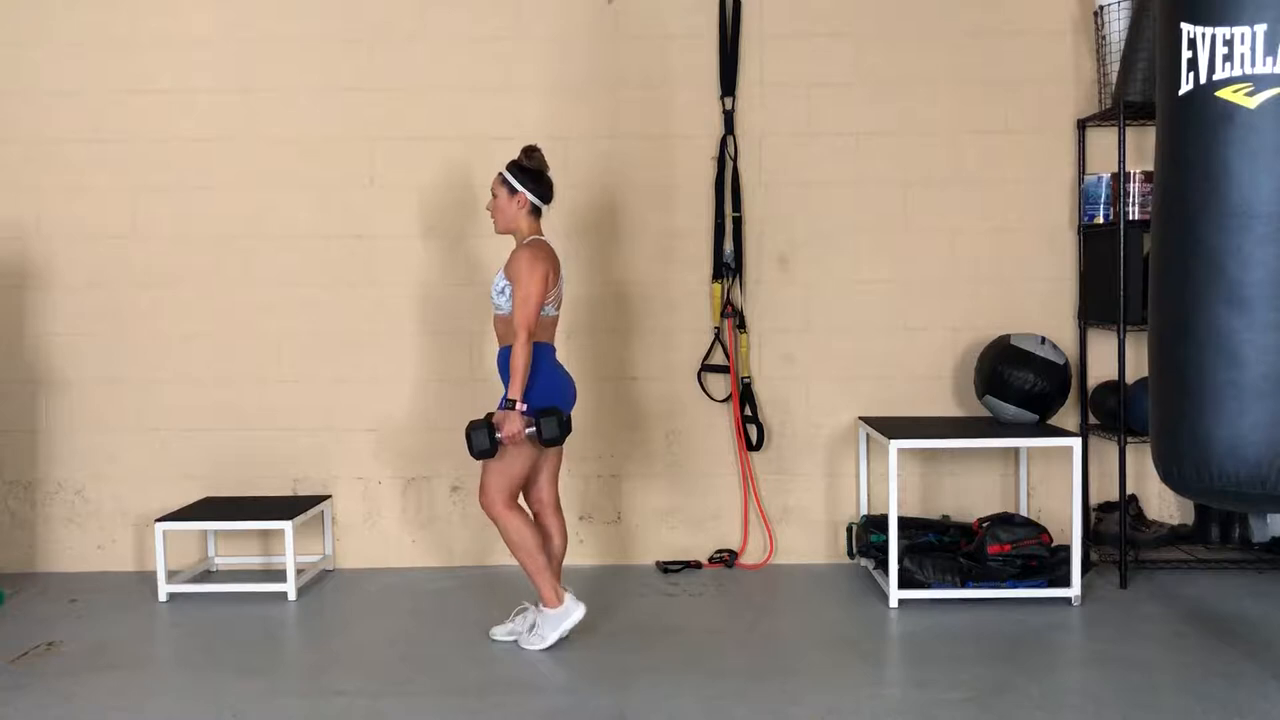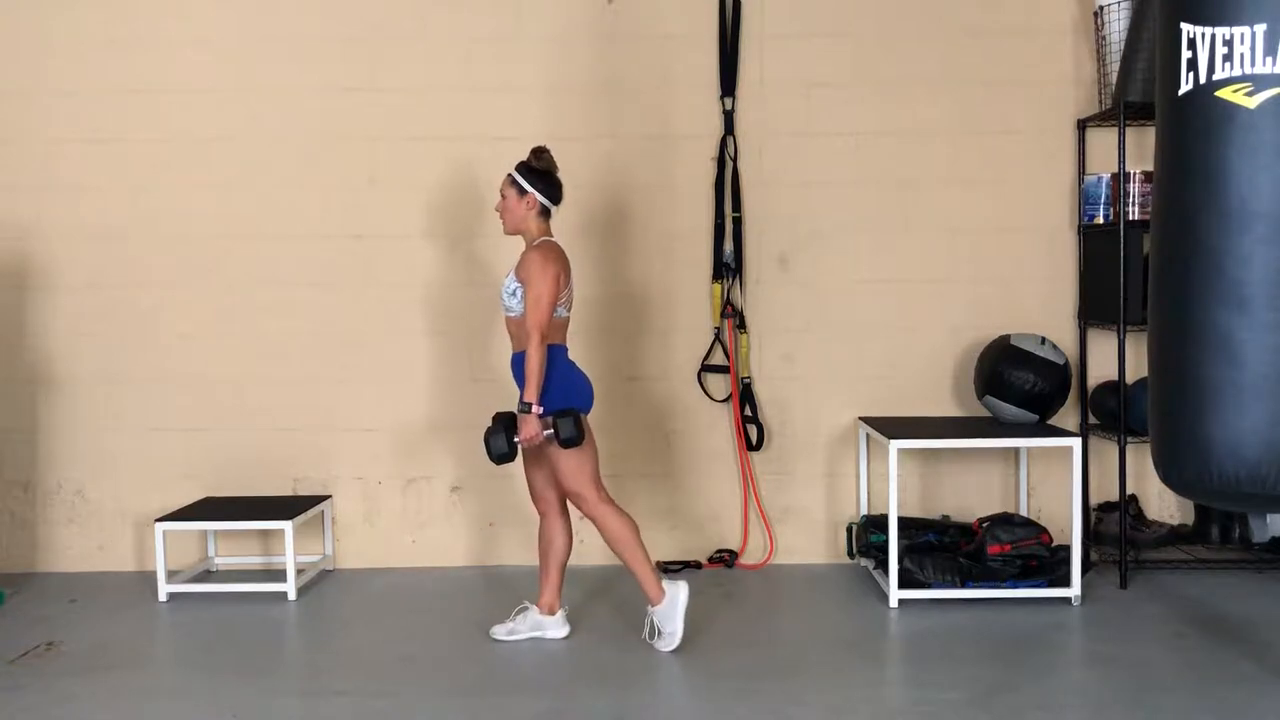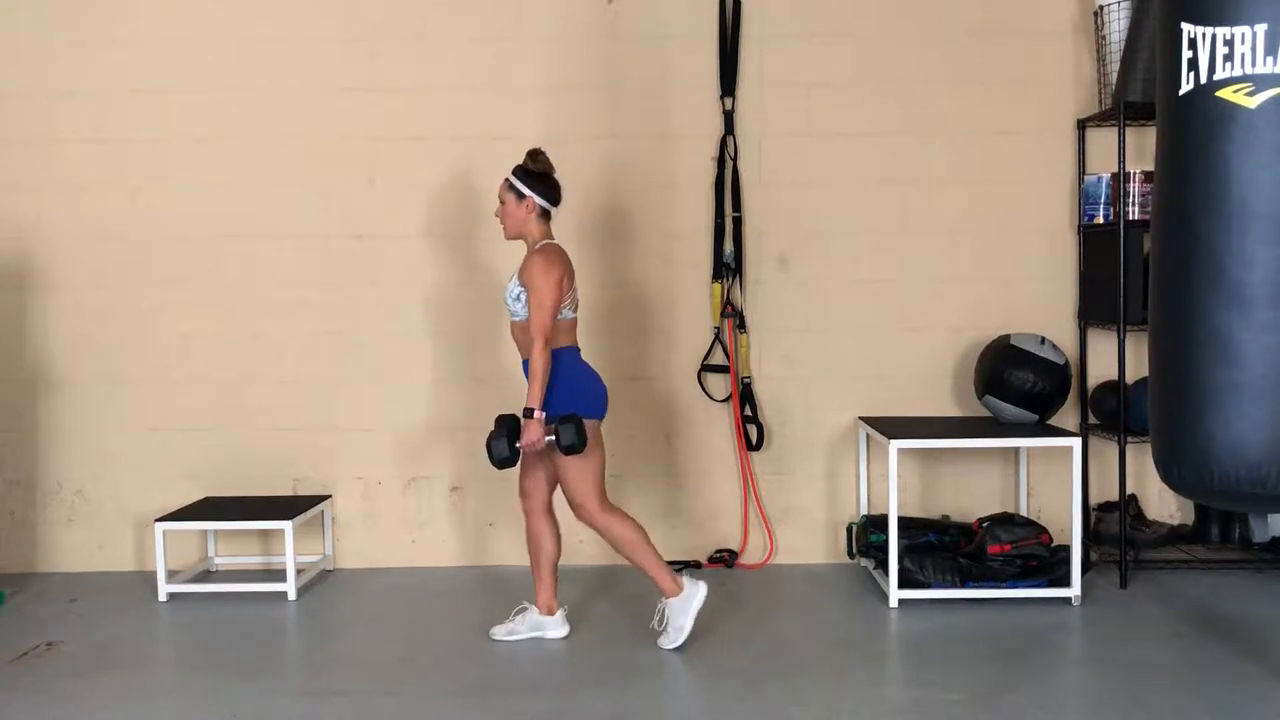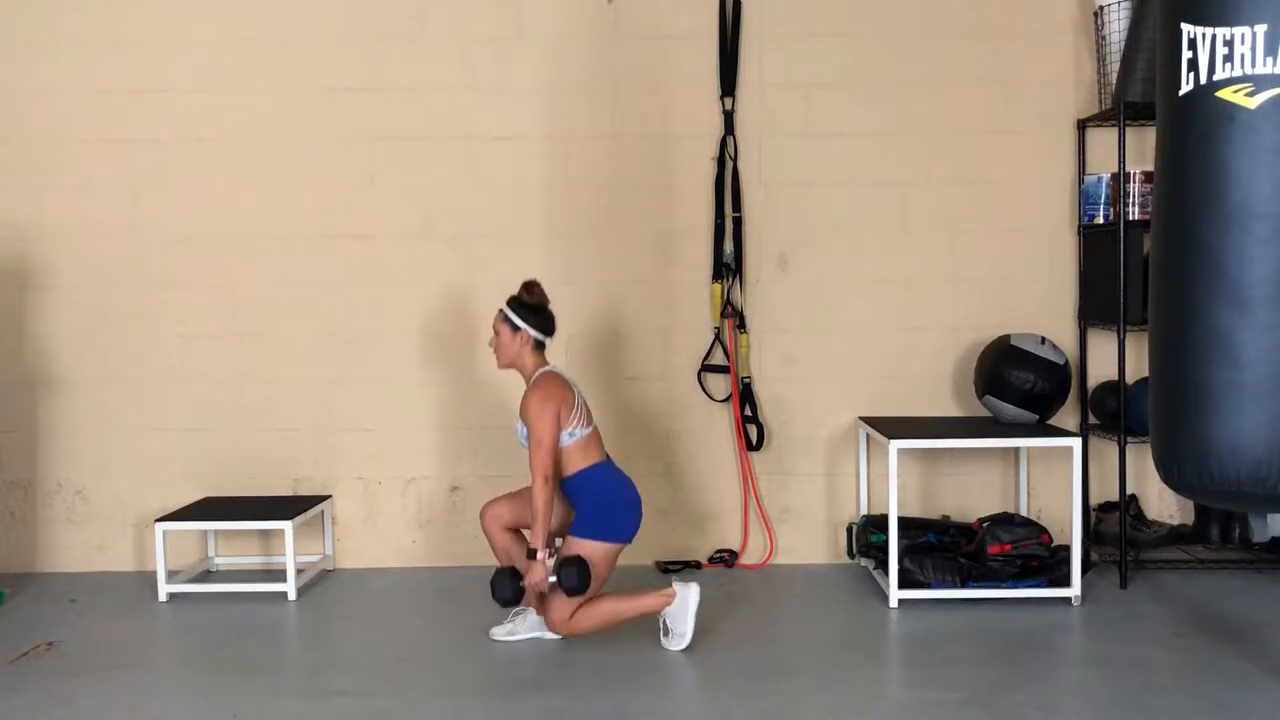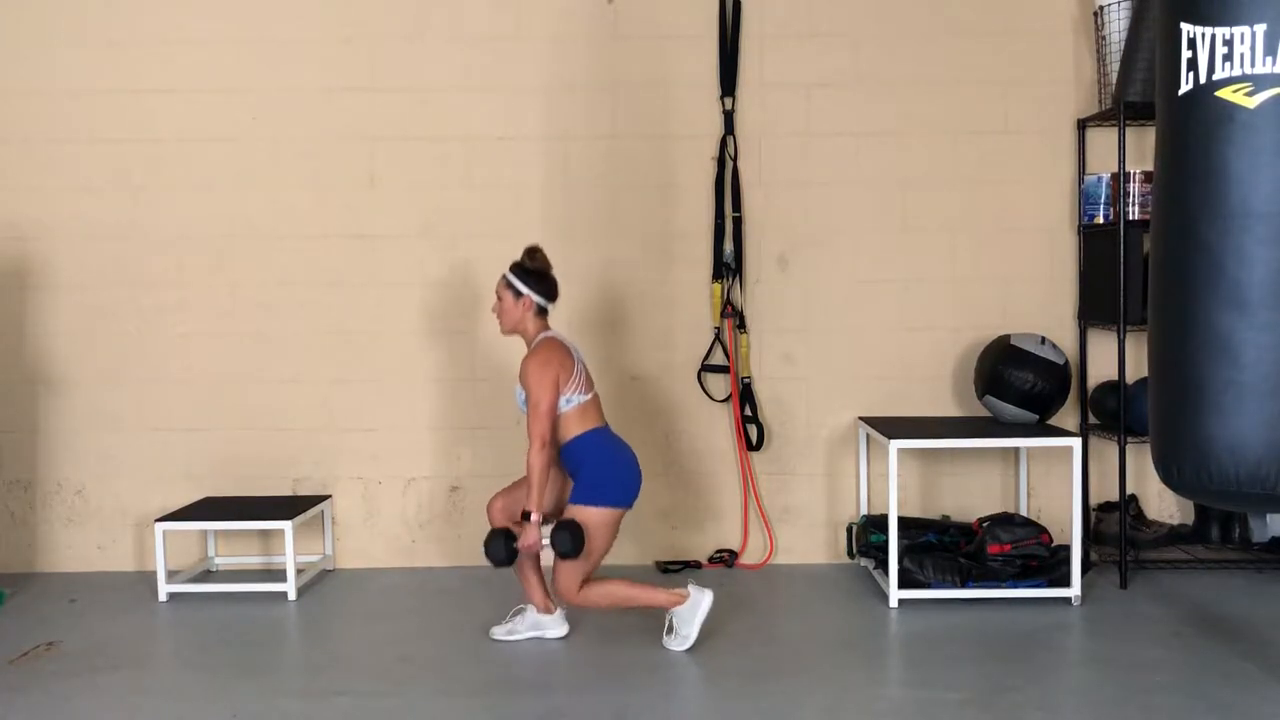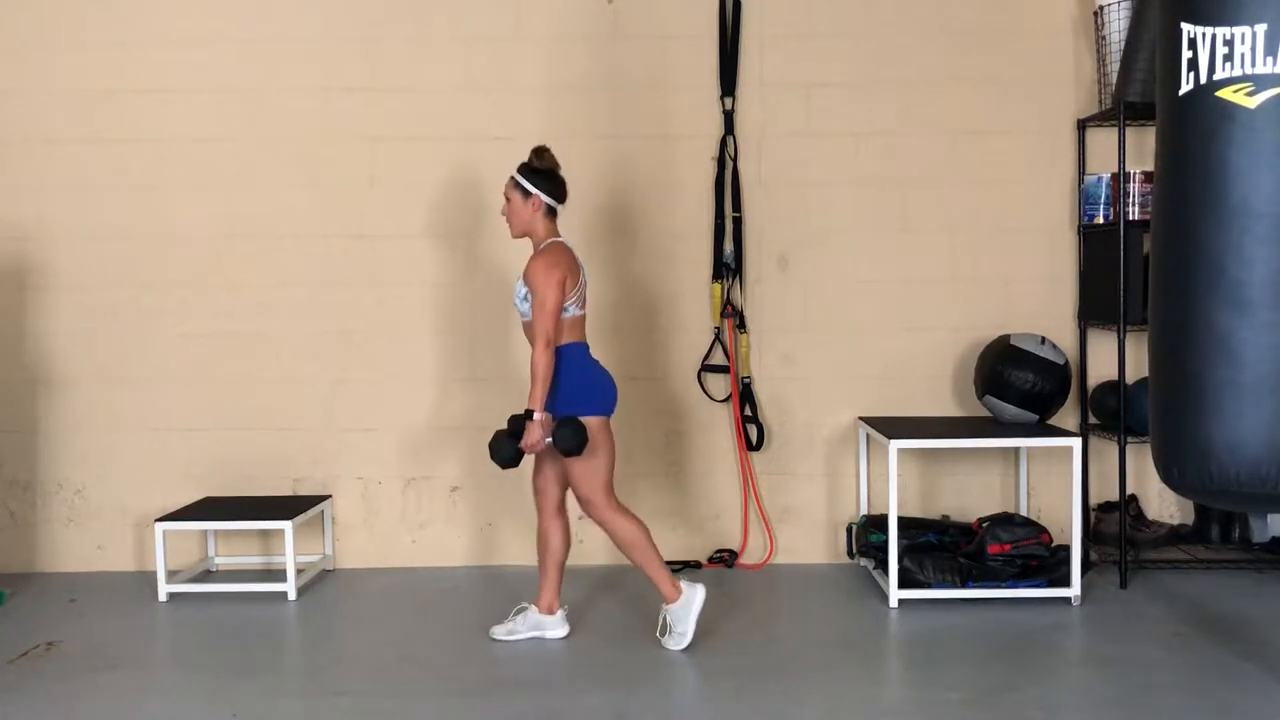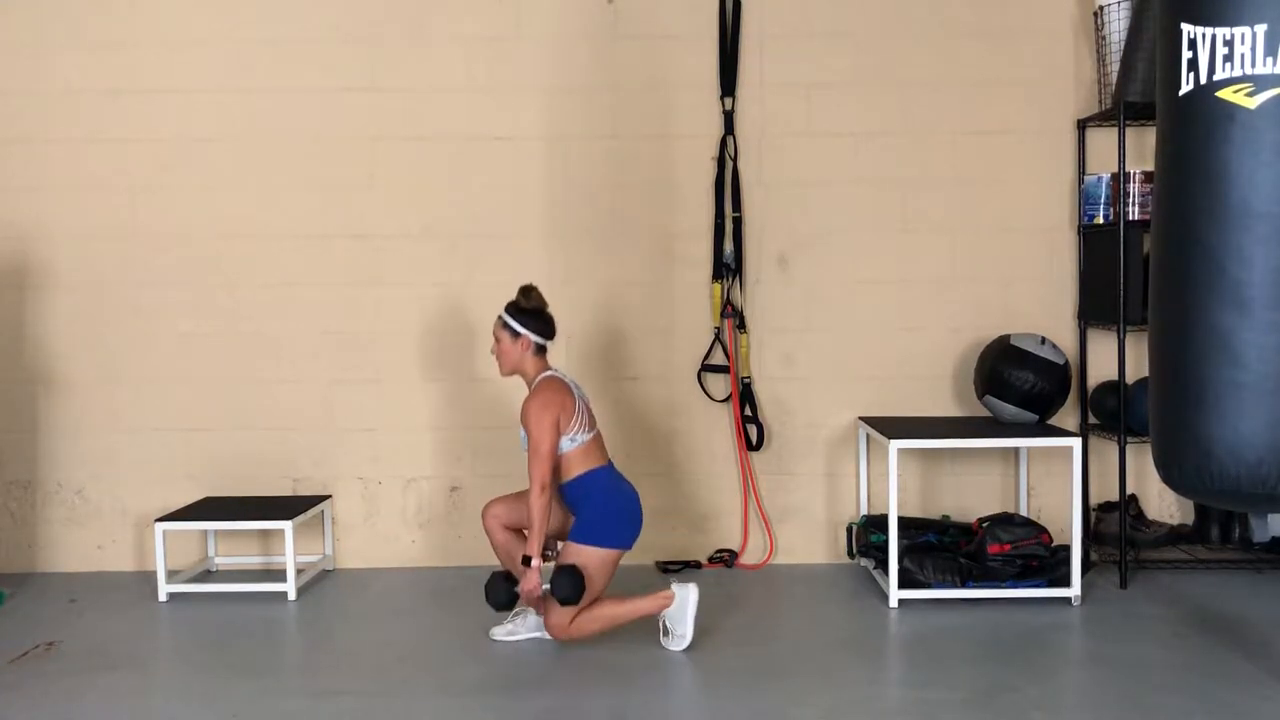
dt=0.7s
person 1, frame 1
left shoulder: (528, 254)
right shoulder: (537, 253)
left elbow: (523, 336)
left wrist: (513, 405)
left hip: (534, 385)
right hip: (541, 383)
left knee: (497, 498)
right knee: (542, 501)
left ankle: (556, 603)
right ankle: (548, 608)
person 1, frame 2
left shoulder: (538, 256)
right shoulder: (543, 254)
left elbow: (536, 337)
left wrist: (530, 408)
right wrist: (532, 404)
left hip: (552, 387)
right hip: (547, 387)
left knee: (589, 498)
right knee: (548, 504)
left ankle: (661, 595)
right ankle: (548, 612)
person 1, frame 3
left shoulder: (542, 259)
right shoulder: (545, 257)
left elbow: (541, 341)
left wrist: (533, 413)
right wrist: (538, 409)
left hip: (566, 389)
right hip: (558, 389)
left knee: (590, 507)
right knee: (533, 500)
left ankle: (677, 591)
right ankle: (546, 612)
person 1, frame 4
left shoulder: (540, 394)
right shoulder: (550, 381)
left elbow: (543, 479)
right elbow: (553, 474)
left wrist: (536, 555)
right wrist: (542, 534)
left hip: (605, 505)
right hip: (590, 496)
left knee: (562, 620)
right knee: (493, 516)
left ankle: (671, 599)
right ankle: (538, 609)
person 1, frame 5
left shoulder: (539, 360)
right shoulder: (552, 348)
left elbow: (540, 444)
left wrist: (533, 517)
right wrist: (539, 507)
left hip: (602, 473)
right hip: (591, 466)
left knee: (571, 588)
right knee: (500, 508)
left ankle: (682, 599)
right ankle: (543, 613)
person 1, frame 6
left shoulder: (545, 260)
right shoulder: (556, 254)
left elbow: (544, 342)
left wrist: (535, 414)
right wrist: (543, 410)
left hip: (577, 387)
right hip: (570, 386)
left knee: (599, 504)
right knee: (547, 497)
left ankle: (678, 595)
right ankle: (547, 612)
person 1, frame 7
left shoulder: (540, 400)
right shoulder: (556, 384)
left elbow: (540, 487)
left wrist: (532, 563)
right wrist: (539, 542)
left hip: (604, 510)
right hip: (596, 499)
left knee: (562, 625)
right knee: (495, 515)
left ankle: (670, 600)
right ankle: (538, 612)
